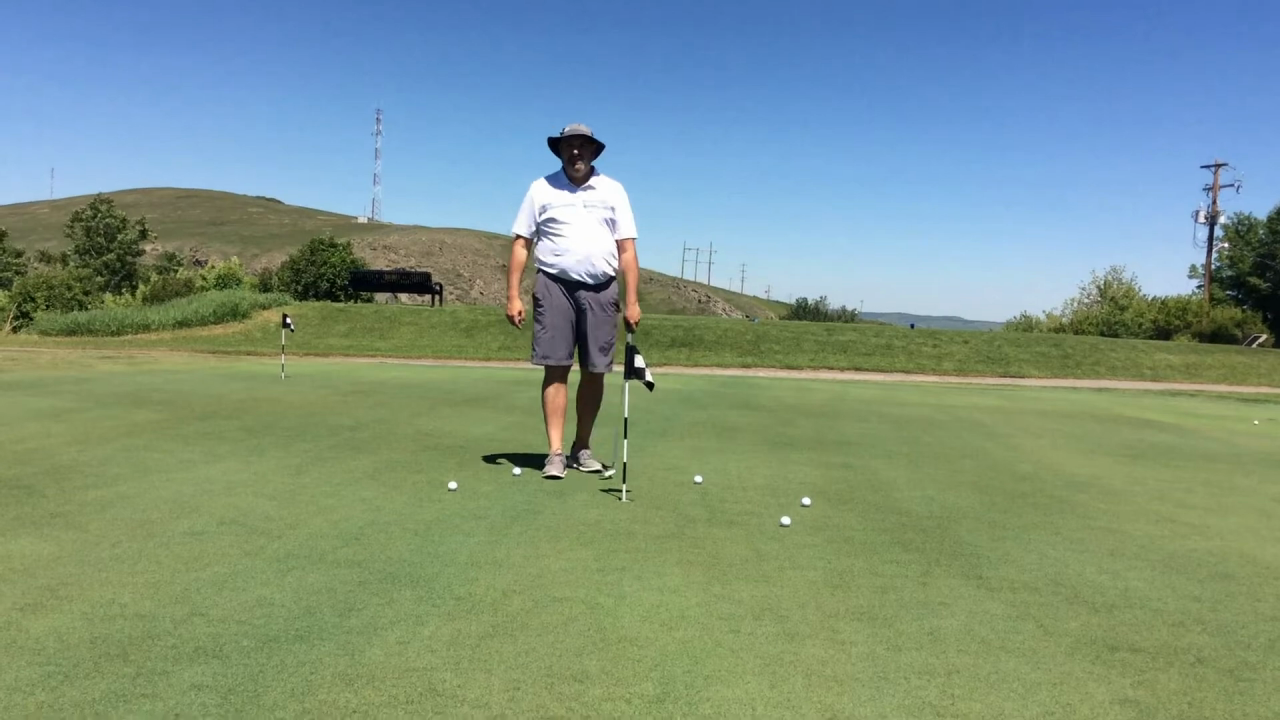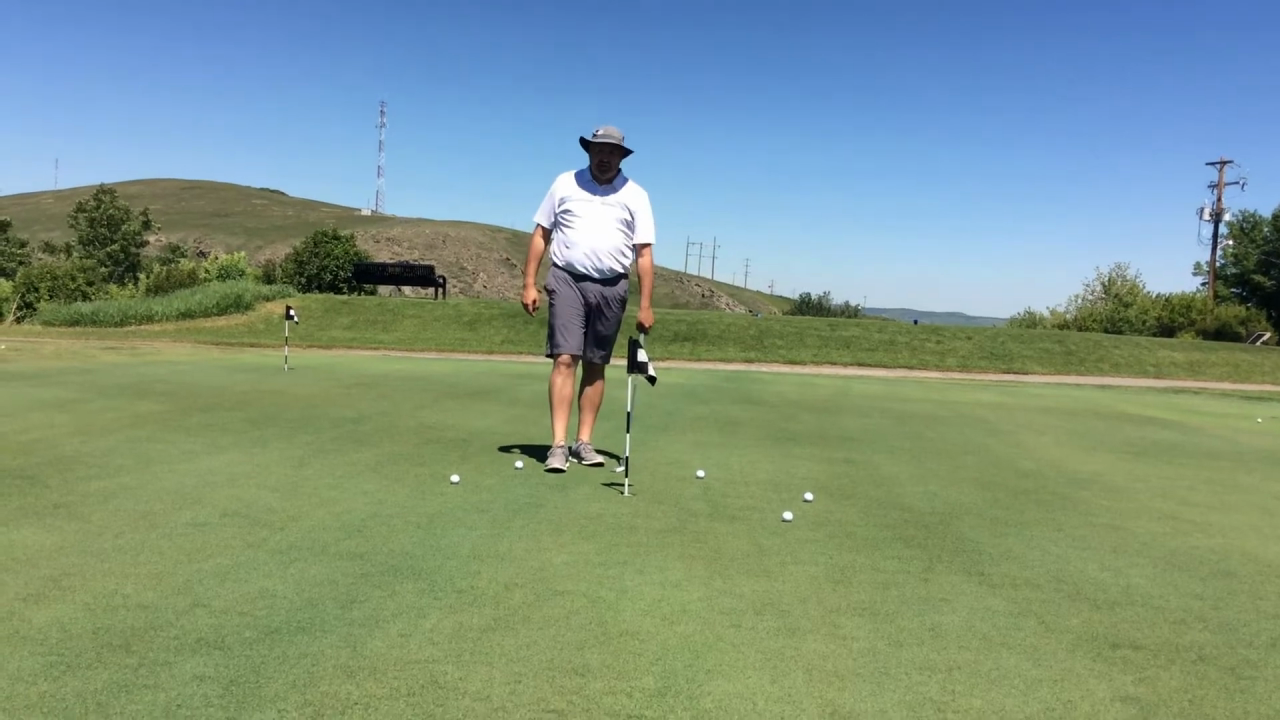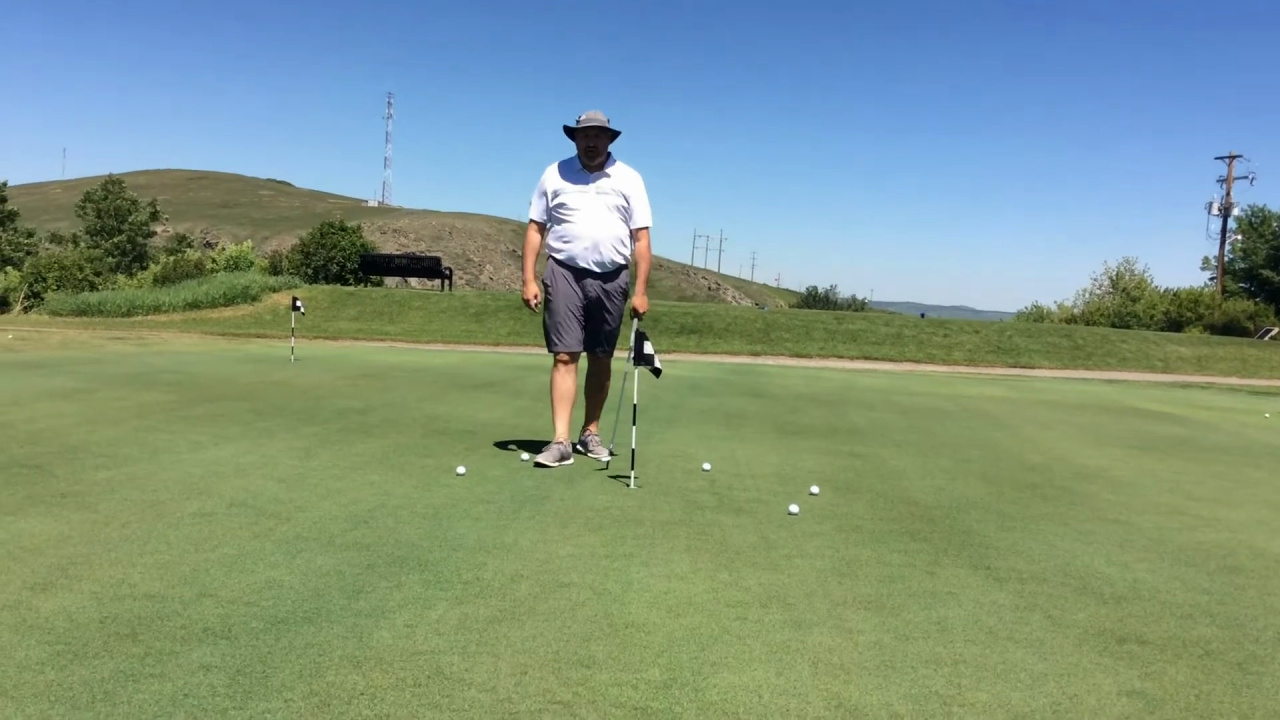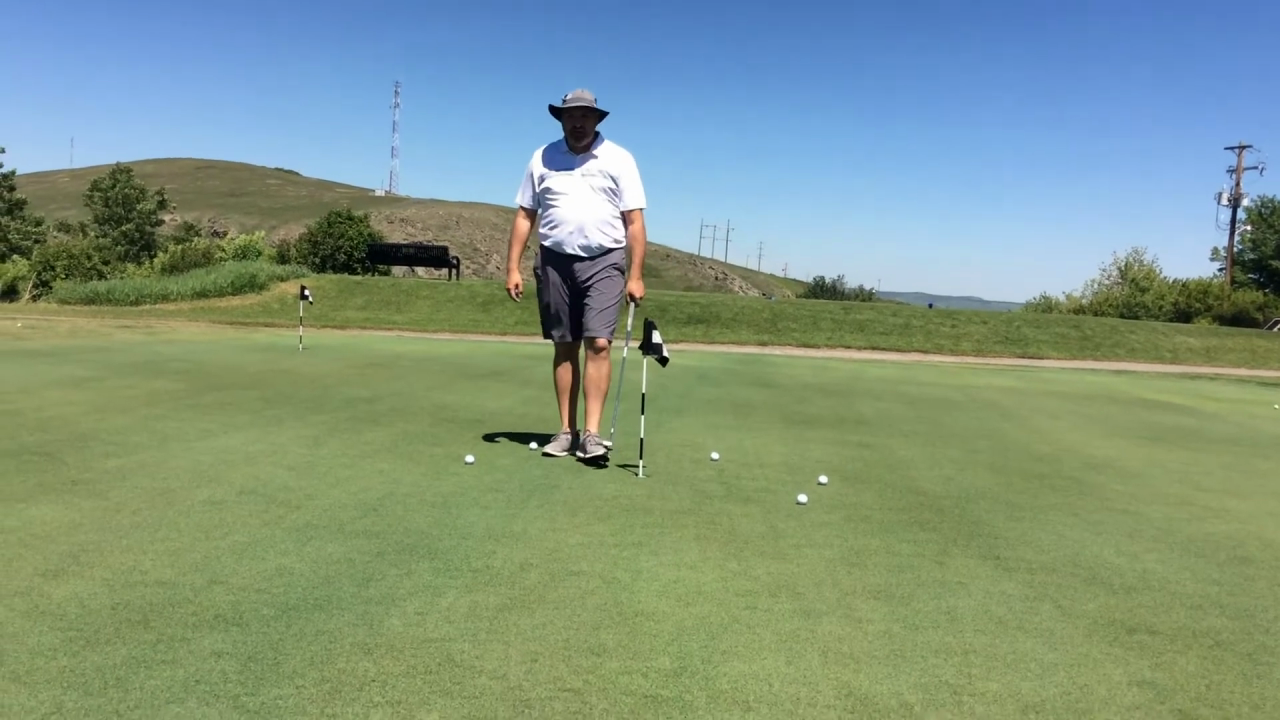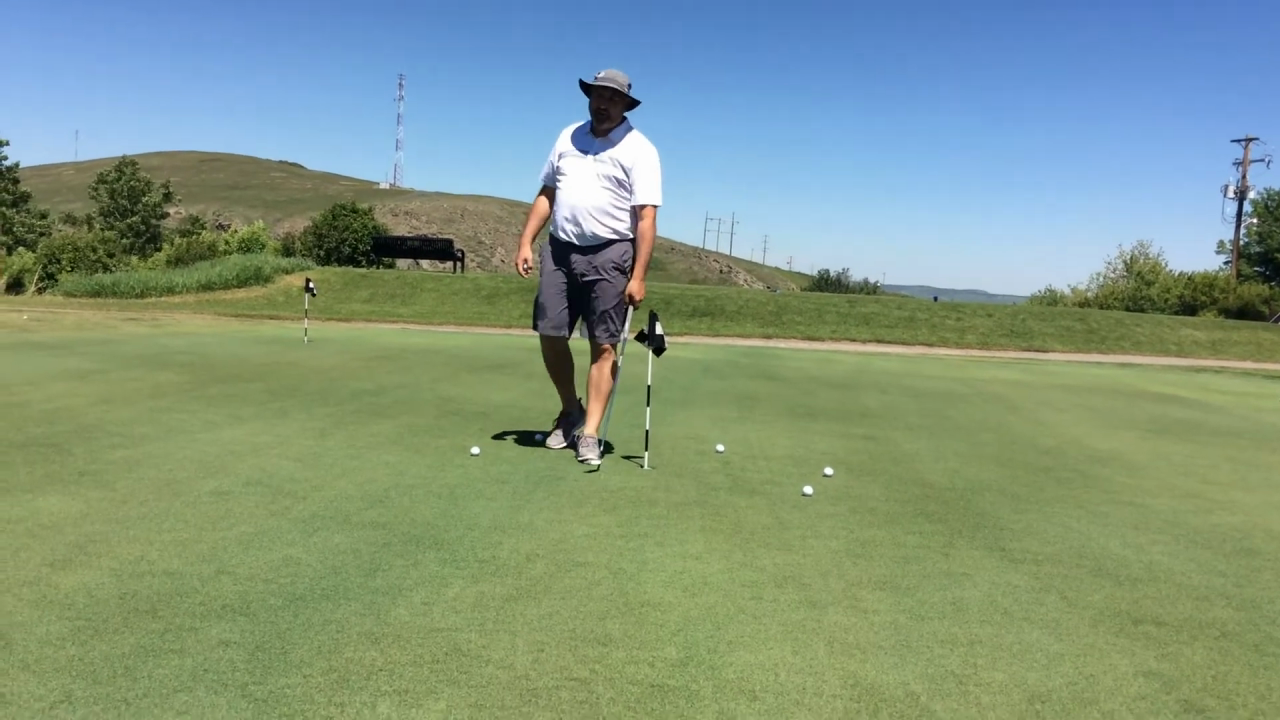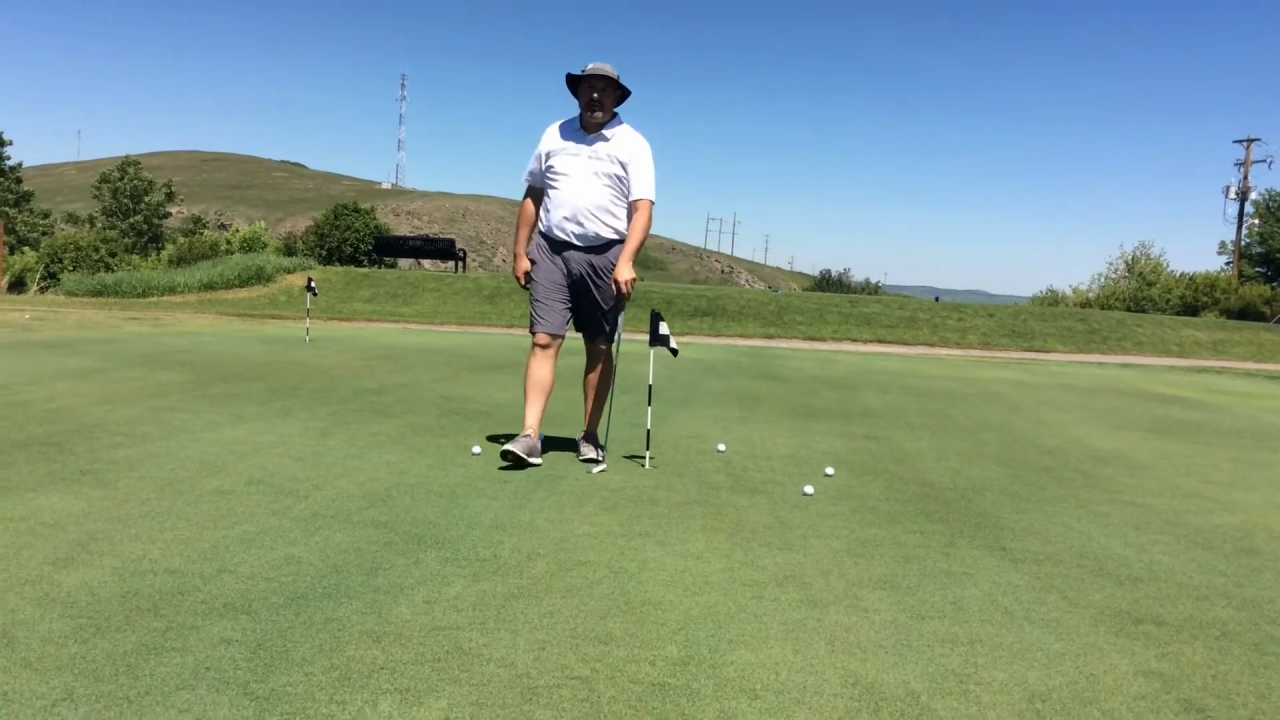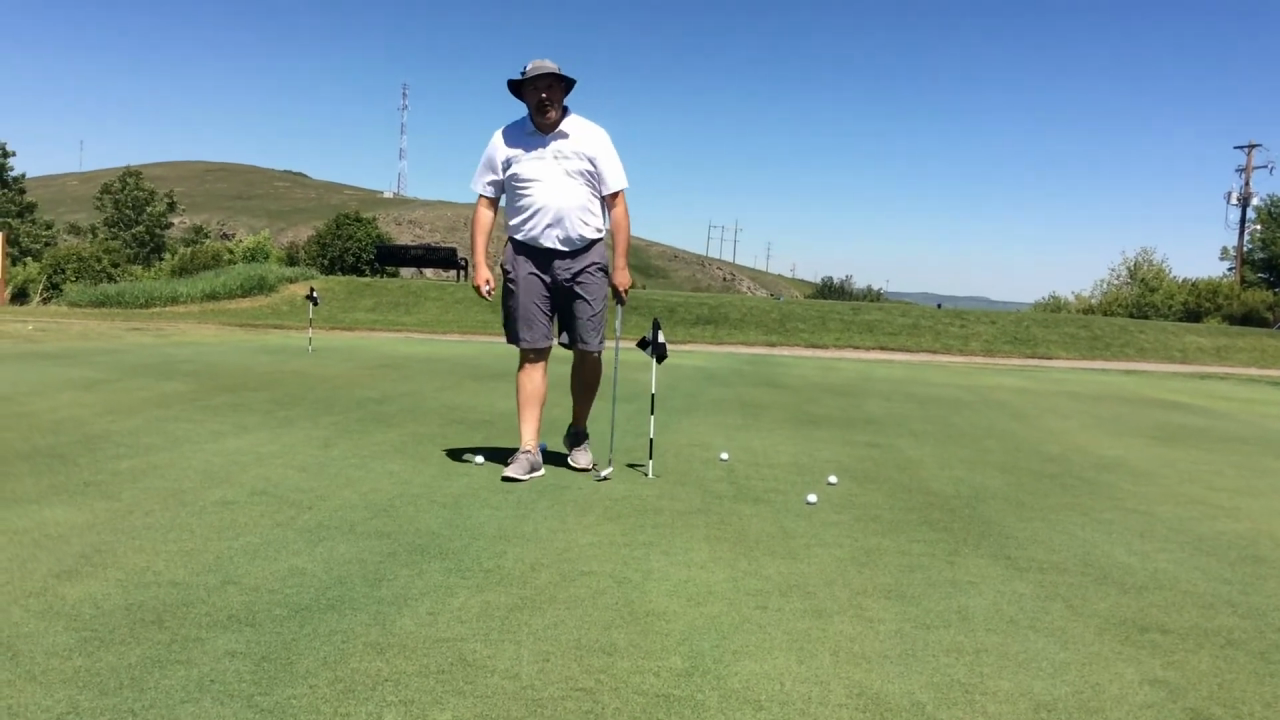
dt=0.7s
person 1, frame 1
left shoulder: (613, 191)
right shoulder: (541, 189)
left elbow: (626, 248)
right elbow: (521, 244)
left wrist: (632, 300)
right wrist: (513, 296)
left hip: (601, 290)
right hip: (556, 287)
left knee: (595, 372)
right knee: (556, 370)
left ankle: (581, 447)
right ankle: (555, 452)
person 1, frame 2
left shoulder: (635, 195)
right shoulder: (565, 184)
left elbow: (644, 253)
right elbow: (540, 234)
left wrist: (645, 306)
right wrist: (529, 283)
left hip: (611, 287)
right hip: (568, 280)
left knee: (595, 365)
right knee: (565, 359)
left ankle: (584, 441)
right ankle: (559, 444)
person 1, frame 3
left shoulder: (629, 179)
right shoulder: (555, 174)
left elbow: (641, 238)
right elbow: (535, 228)
left wrist: (640, 290)
right wrist: (529, 279)
left hip: (612, 279)
right hip: (565, 274)
left knee: (600, 359)
right knee: (565, 357)
left ankle: (590, 433)
right ankle: (561, 441)
person 1, frame 4
left shoulder: (619, 159)
right shoulder: (542, 158)
left elbow: (635, 221)
right elbow: (525, 215)
left wrist: (636, 275)
right wrist: (512, 267)
left hip: (604, 262)
right hip: (555, 262)
left knee: (598, 344)
right knee: (564, 347)
left ankle: (591, 433)
right ankle: (567, 430)
person 1, frame 5
left shoulder: (640, 150)
right shoulder: (568, 138)
left elbow: (646, 216)
right elbow: (546, 194)
left wrist: (638, 276)
right wrist: (525, 242)
left hip: (609, 255)
right hip: (559, 250)
left knee: (603, 345)
right knee: (550, 337)
left ankle: (589, 434)
right ankle: (571, 409)
person 1, frame 6
left shoulder: (633, 144)
right shoulder: (554, 135)
left elbow: (642, 208)
right elbow: (532, 197)
left wrist: (626, 260)
right wrist: (520, 253)
left hip: (604, 255)
right hip: (552, 251)
left knee: (599, 347)
right knee: (544, 341)
left ankle: (589, 434)
right ankle: (530, 436)
person 1, frame 7
left shoulder: (593, 137)
right shoulder: (504, 141)
left elbow: (616, 203)
right elbow: (486, 204)
left wrist: (620, 264)
right wrist: (479, 263)
left hip: (585, 259)
right hip: (528, 258)
left knee: (588, 351)
right knee: (532, 354)
left ankle: (578, 430)
right ankle: (529, 450)
